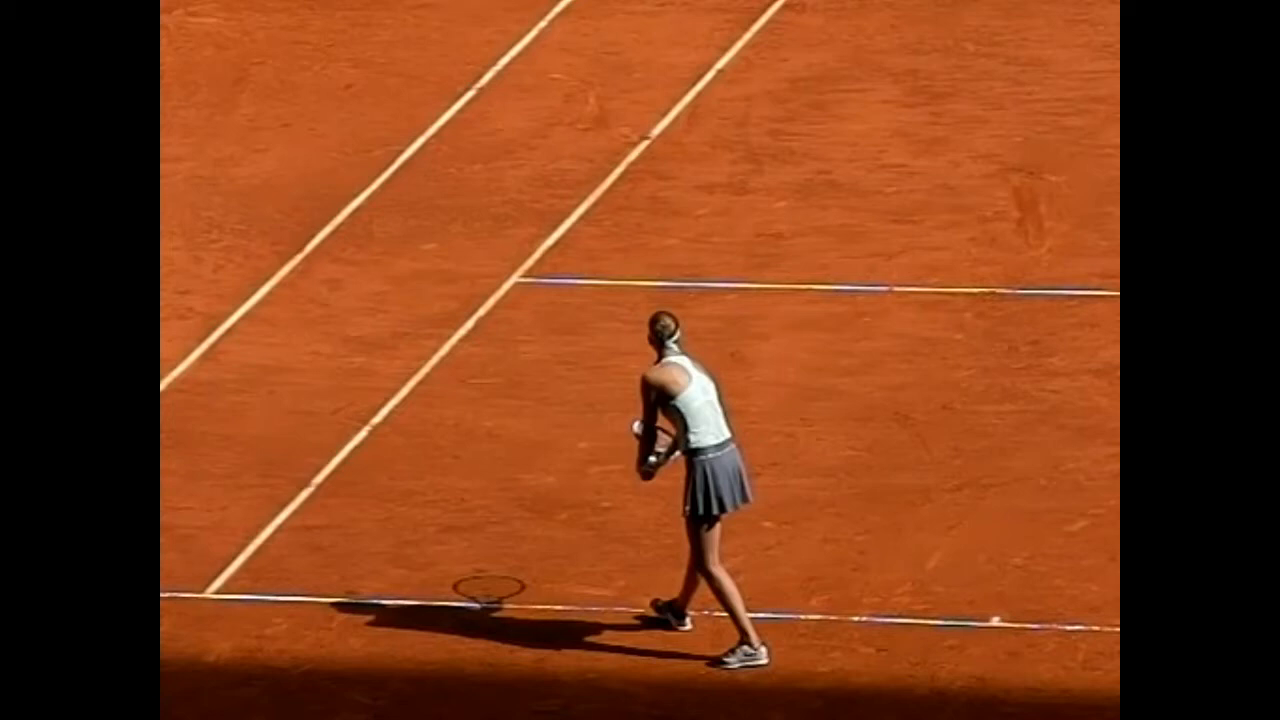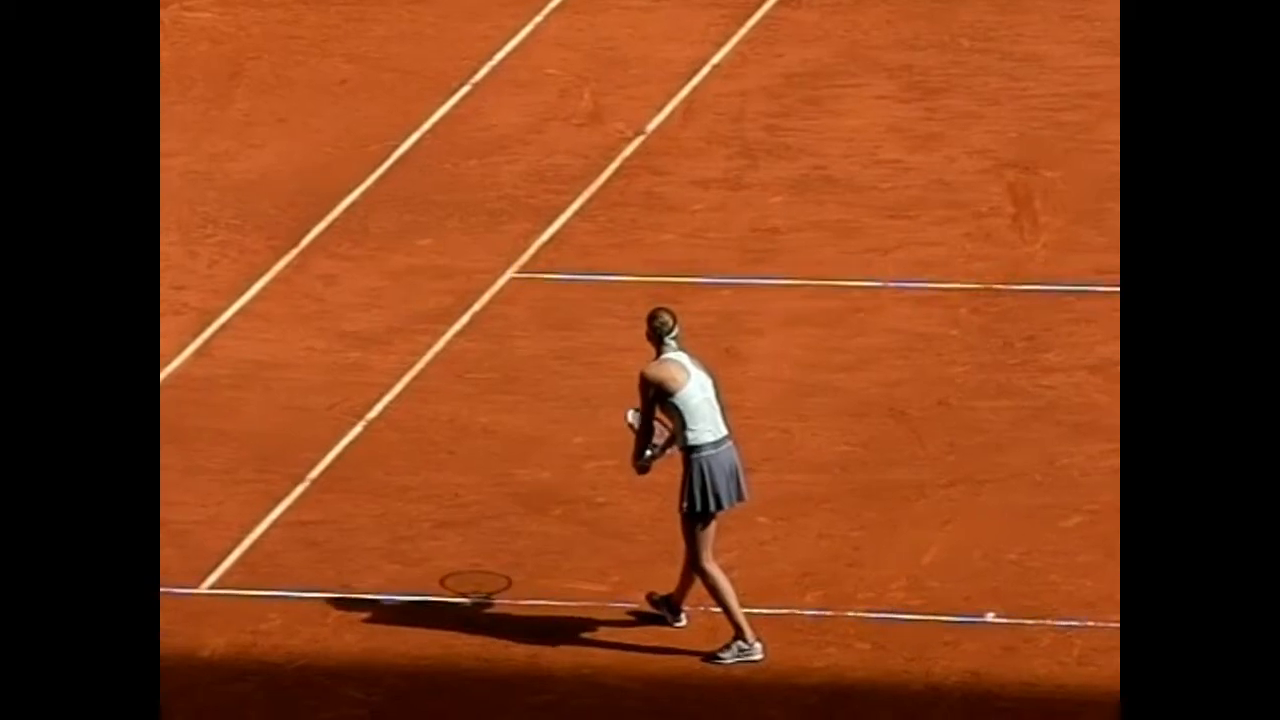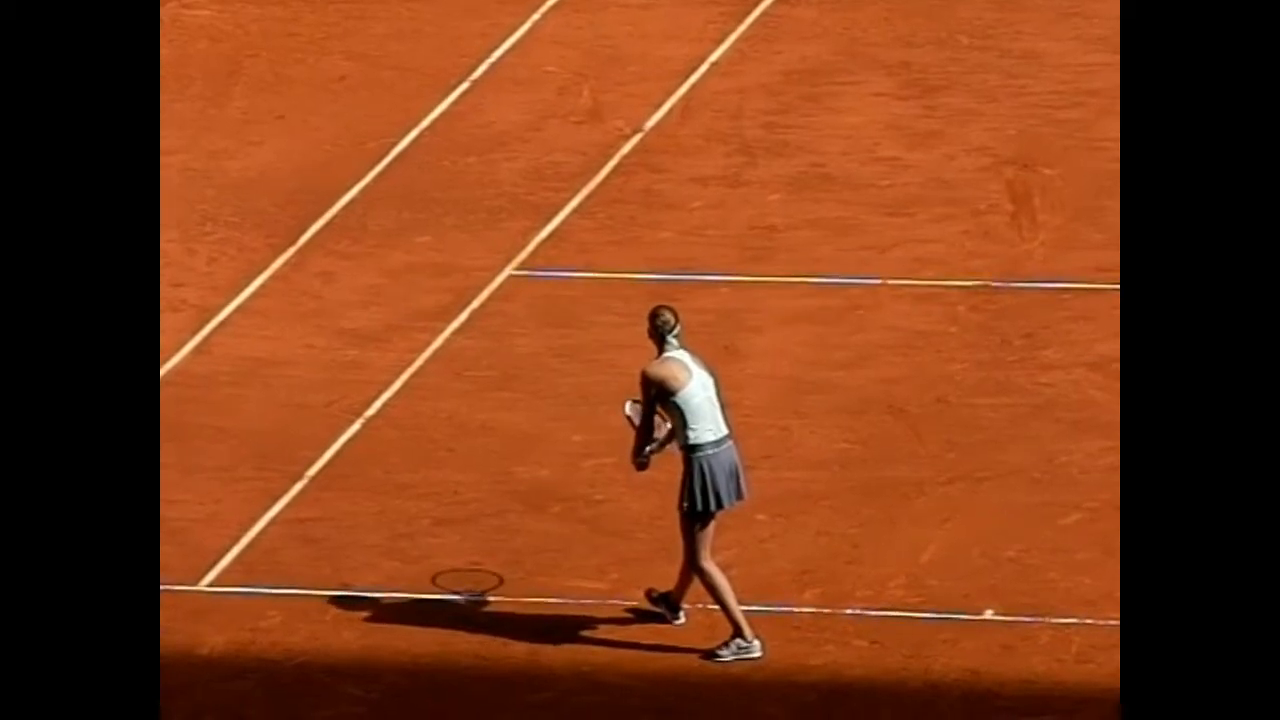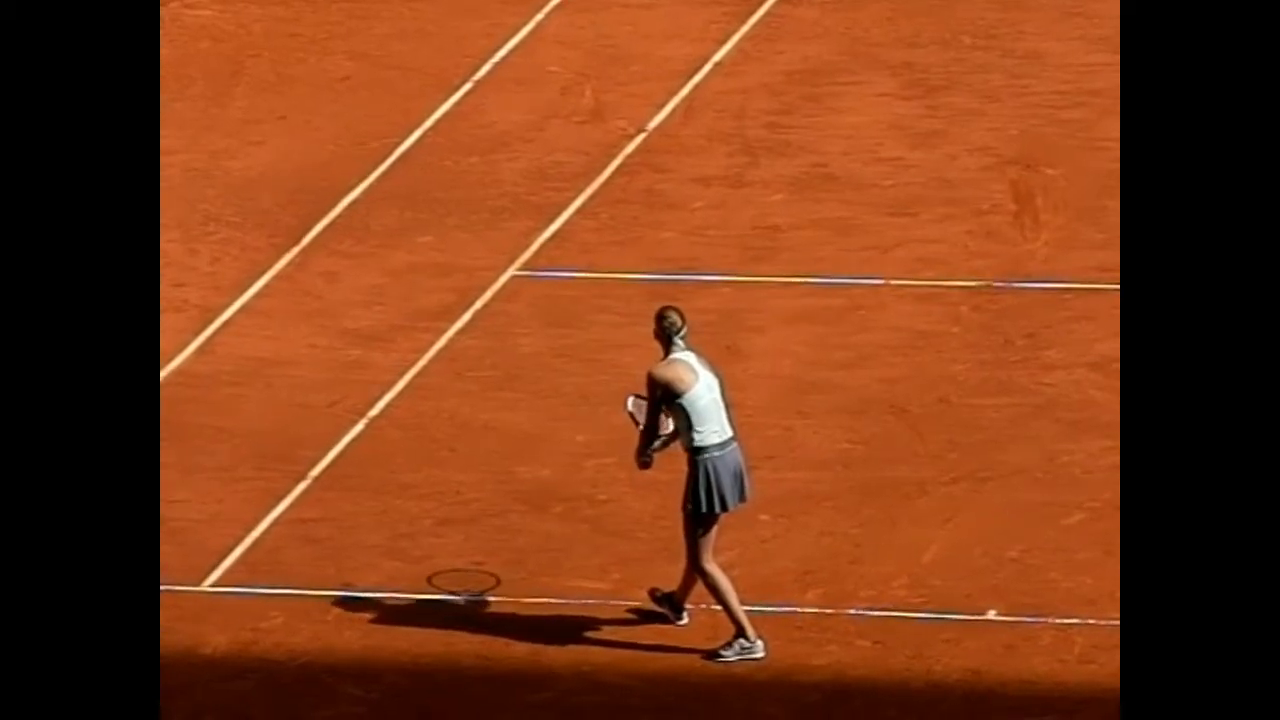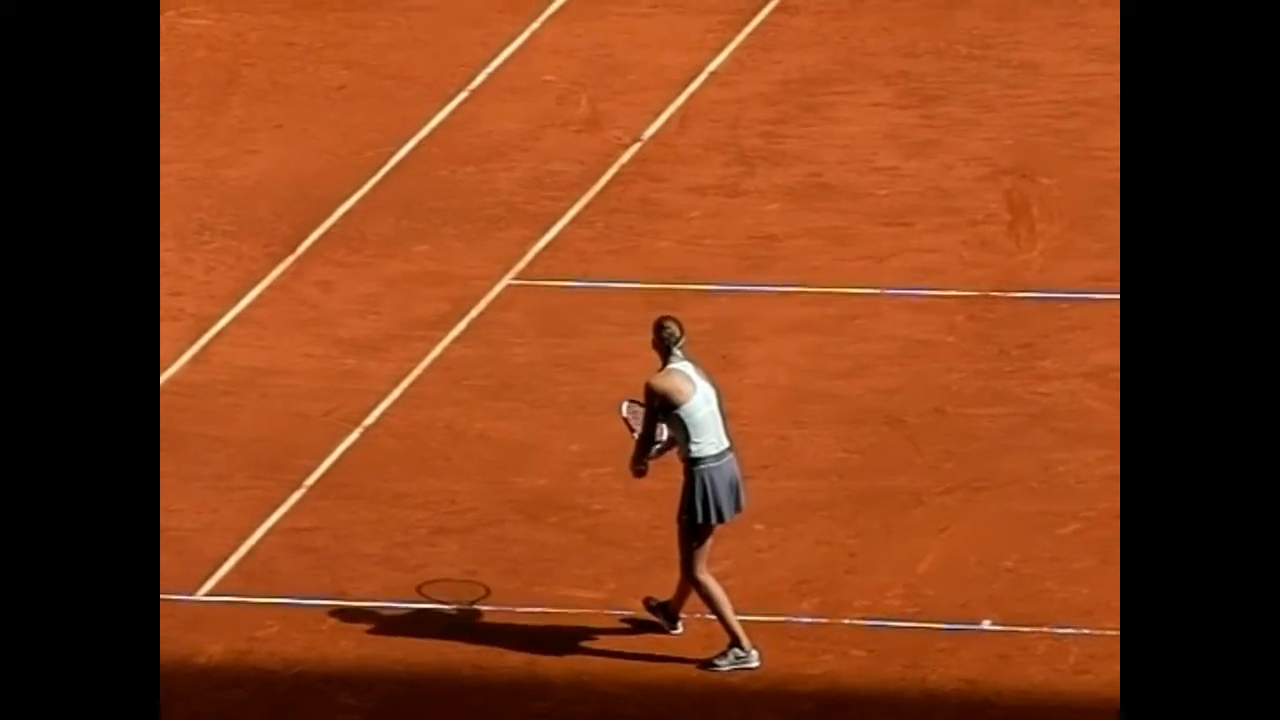
dt=0.5s
person 1, frame 1
left shoulder: (654, 376)
right shoulder: (694, 366)
left elbow: (649, 429)
left wrist: (642, 464)
right wrist: (664, 458)
left hip: (707, 466)
right hip: (727, 456)
left knee: (708, 563)
right knee: (699, 545)
left ankle: (752, 645)
right ankle: (679, 609)
person 1, frame 2
left shoulder: (653, 373)
right shoulder: (692, 363)
left elbow: (646, 426)
left wrist: (638, 459)
right wrist: (659, 452)
left hip: (704, 463)
right hip: (723, 453)
left knee: (701, 561)
right knee: (694, 539)
left ankle: (747, 641)
right ankle: (674, 604)
person 1, frame 3
left shoulder: (654, 371)
right shoulder: (693, 360)
left elbow: (646, 425)
left wrist: (638, 456)
right wrist: (658, 447)
left hip: (704, 462)
right hip: (724, 452)
left knee: (699, 559)
right knee: (693, 539)
left ankle: (745, 638)
right ankle: (674, 602)
person 1, frame 4
left shoulder: (660, 373)
right shoulder: (699, 361)
left elbow: (651, 427)
left wrist: (641, 454)
right wrist: (662, 445)
left hip: (709, 464)
right hip: (728, 454)
left knee: (701, 561)
right knee: (696, 541)
left ankle: (748, 639)
right ankle: (677, 602)
person 1, frame 5
left shoulder: (658, 384)
right shoulder: (696, 371)
left elbow: (646, 438)
left wrist: (637, 463)
right wrist: (658, 453)
left hip: (705, 474)
right hip: (724, 464)
left knee: (695, 571)
right knee: (692, 552)
left ankle: (743, 648)
right ankle: (672, 611)
